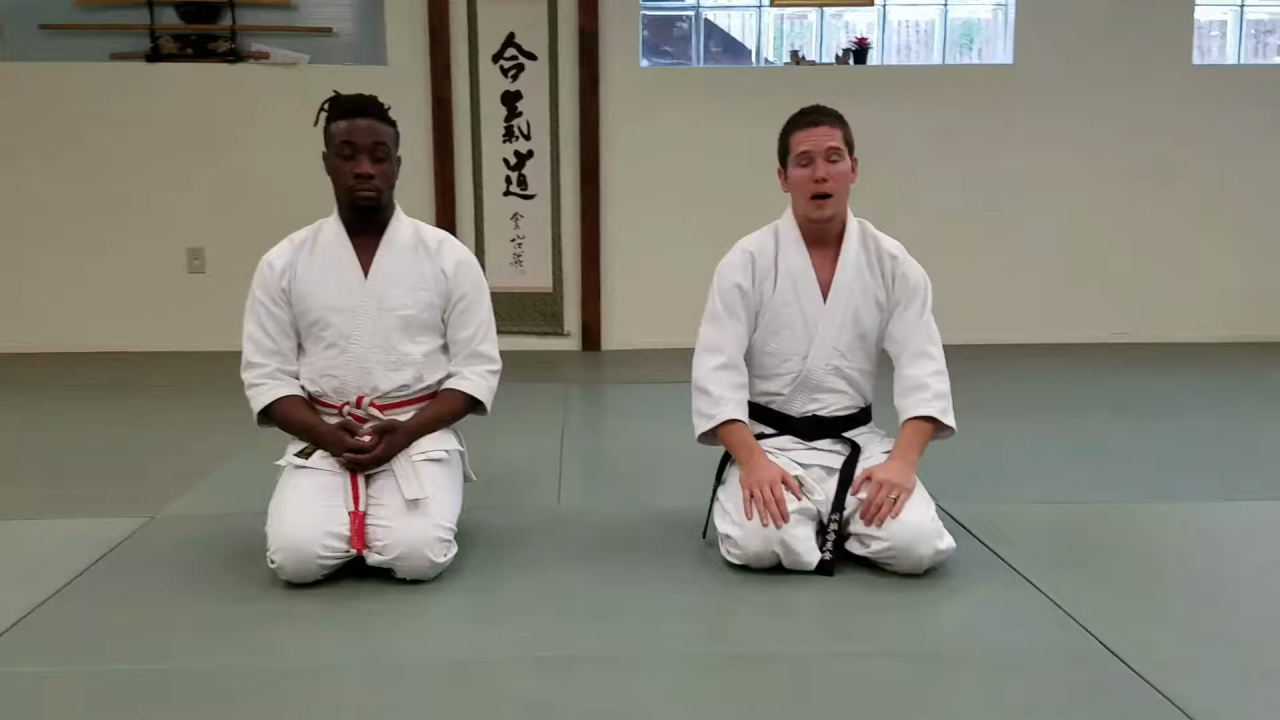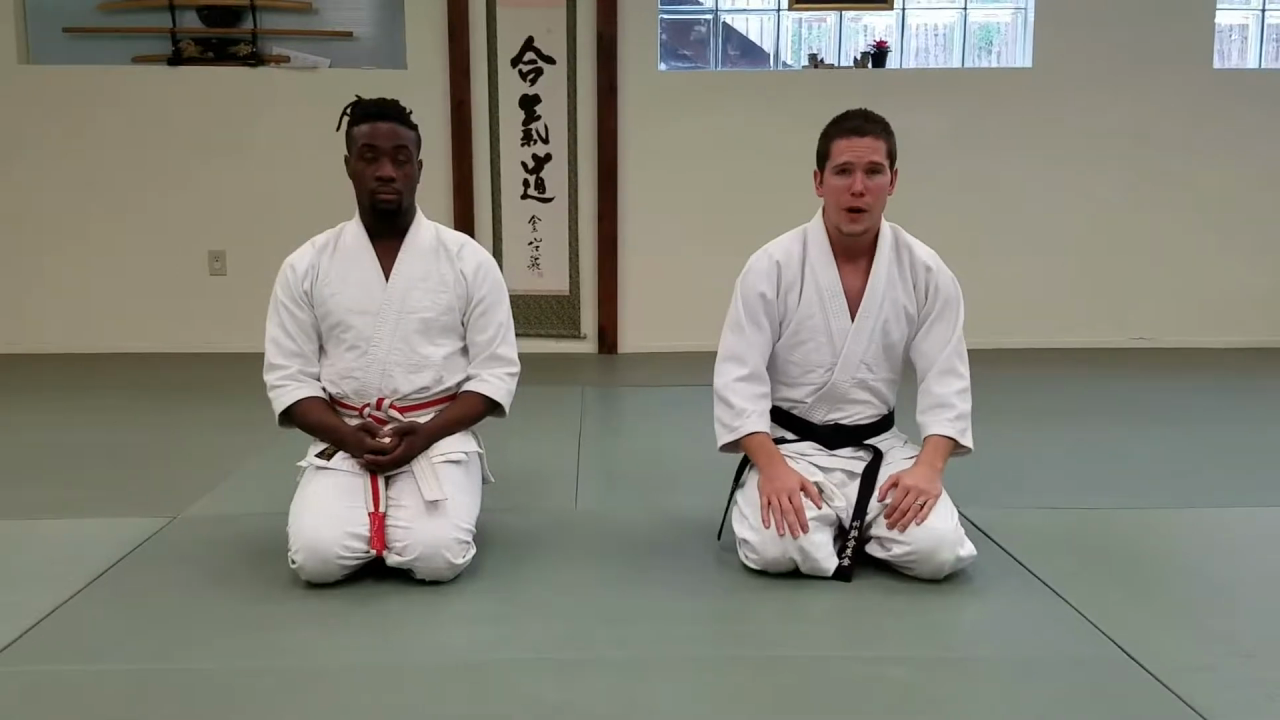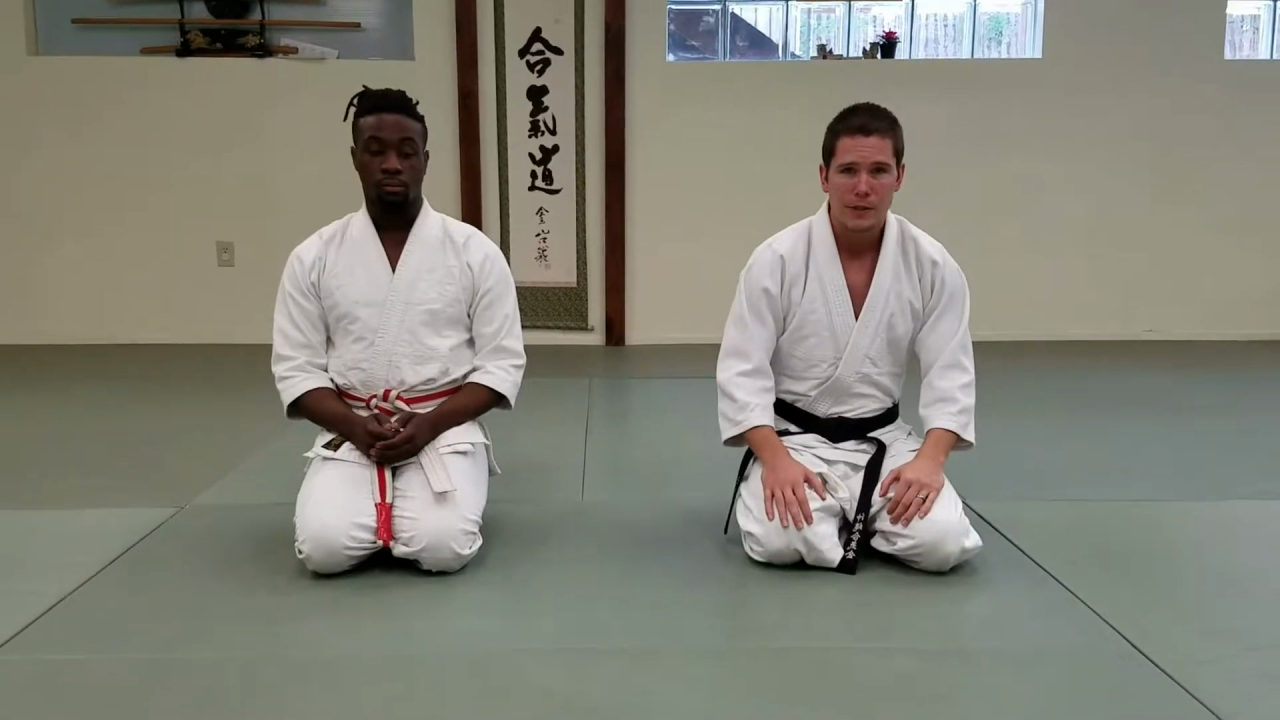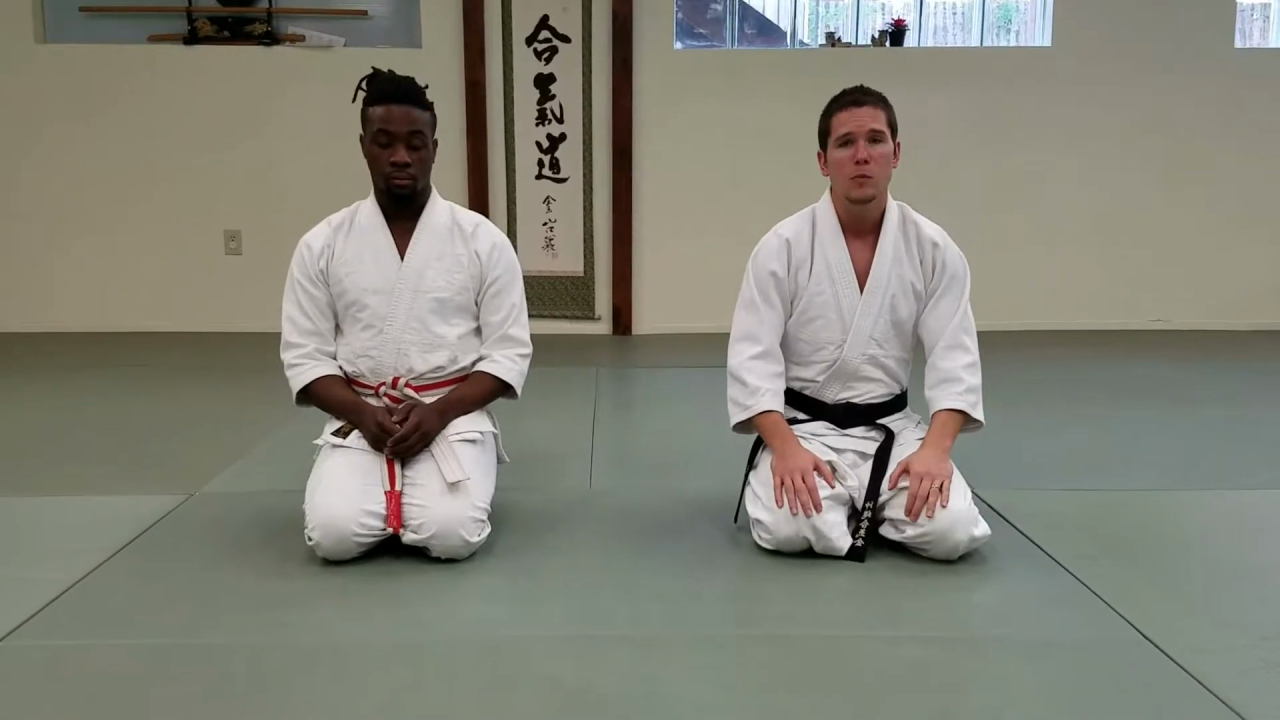
dt=0.5s
person 1, frame 1
left shoulder: (447, 256)
right shoulder: (284, 263)
left elbow: (478, 368)
right elbow: (266, 375)
left wrist: (406, 432)
right wrist: (327, 435)
left hip: (419, 435)
right hip: (322, 440)
left knee: (417, 555)
right knee: (297, 557)
left ankle: (390, 515)
right ankle: (356, 518)
person 1, frame 2
left shoulder: (468, 260)
right shoulder: (306, 265)
left elbow: (496, 370)
right elbow: (288, 376)
left wrist: (425, 434)
right wrist: (348, 436)
left hip: (439, 437)
right hip: (342, 441)
left knee: (436, 557)
right knee: (317, 558)
left ankle: (409, 516)
right ankle: (369, 517)
person 1, frame 3
left shoulder: (474, 251)
right shoulder: (313, 257)
left elbow: (502, 363)
right elbow: (296, 368)
left wrist: (430, 424)
right wrist: (356, 426)
left hip: (444, 427)
right hip: (350, 431)
left knee: (442, 547)
right knee: (324, 548)
left ankle: (411, 508)
right ankle: (380, 510)
person 1, frame 4
left shoulder: (483, 240)
right shoulder: (322, 244)
left elbow: (508, 352)
right elbow: (305, 355)
left wrist: (438, 412)
right wrist: (365, 415)
left hip: (452, 416)
right hip: (360, 419)
left knee: (452, 536)
right knee: (334, 536)
left ankle: (425, 493)
right ankle: (390, 497)
person 2, frame 1
left shoulder: (892, 263)
right shoulder: (747, 261)
left elbow: (923, 371)
right elbow: (716, 372)
left wrist: (902, 459)
right wrist: (752, 460)
left hip: (857, 442)
right hip: (769, 441)
left knee: (916, 544)
right knee: (758, 544)
left ankle: (829, 518)
right ankle: (806, 515)
person 2, frame 2
left shoulder: (926, 271)
right shoulder: (772, 265)
left elbow: (945, 379)
right elbow: (738, 377)
left wrist: (928, 466)
right wrist: (773, 468)
left hip: (878, 448)
right hip: (790, 446)
left knee: (937, 552)
right knee: (775, 551)
left ankle: (849, 525)
right ankle: (828, 523)
person 2, frame 3
left shoulder: (932, 265)
right shoulder: (777, 258)
left elbow: (950, 374)
right elbow: (741, 371)
left wrist: (929, 460)
right wrist: (775, 460)
left hip: (883, 439)
right hip: (794, 438)
left knee: (942, 542)
right knee: (779, 540)
left ankle: (854, 517)
right ankle: (833, 514)
person 2, frame 4
left shoulder: (933, 248)
right shoulder: (782, 246)
left elbow: (955, 357)
right elbow: (752, 359)
left wrist: (935, 448)
right wrist: (785, 448)
left hip: (892, 428)
right hip: (803, 427)
left knee: (952, 533)
right knee: (790, 529)
left ankle: (860, 506)
right ankle: (843, 502)
